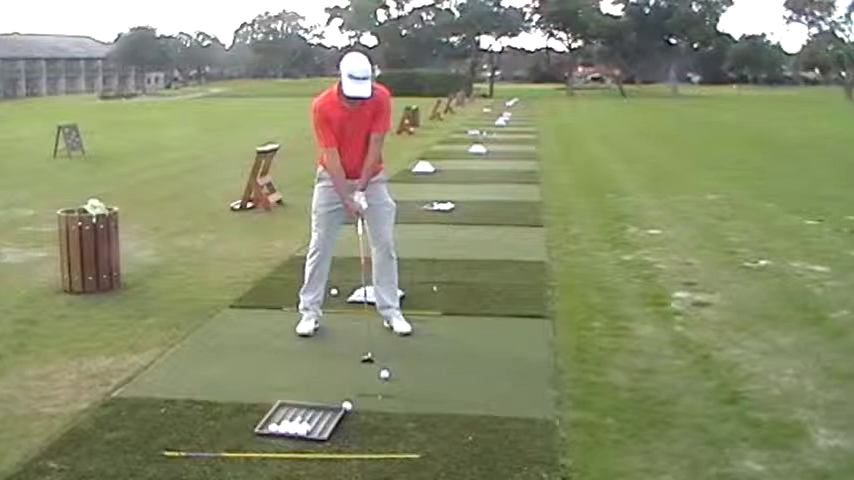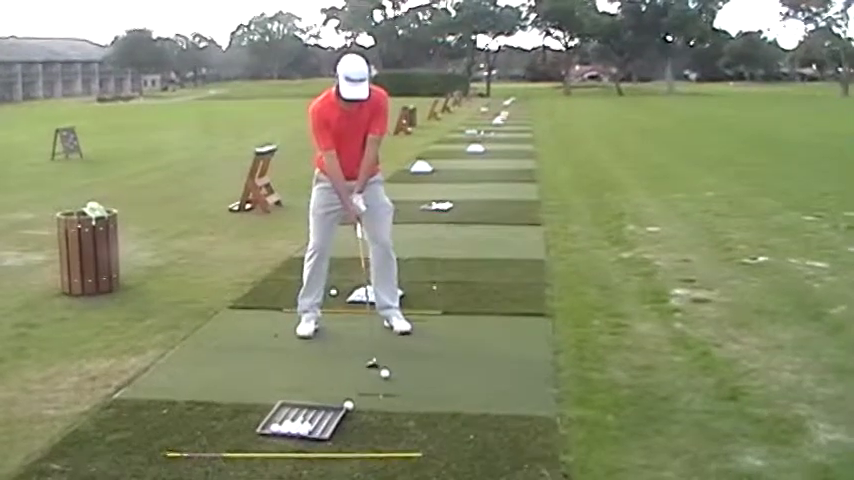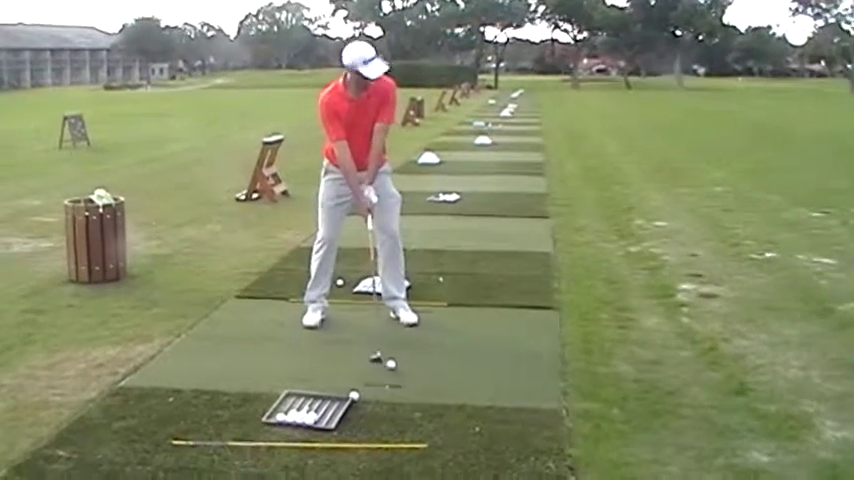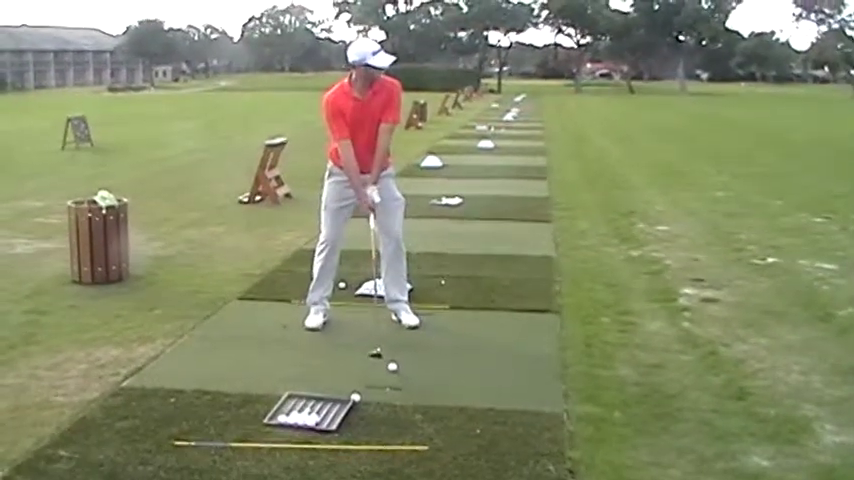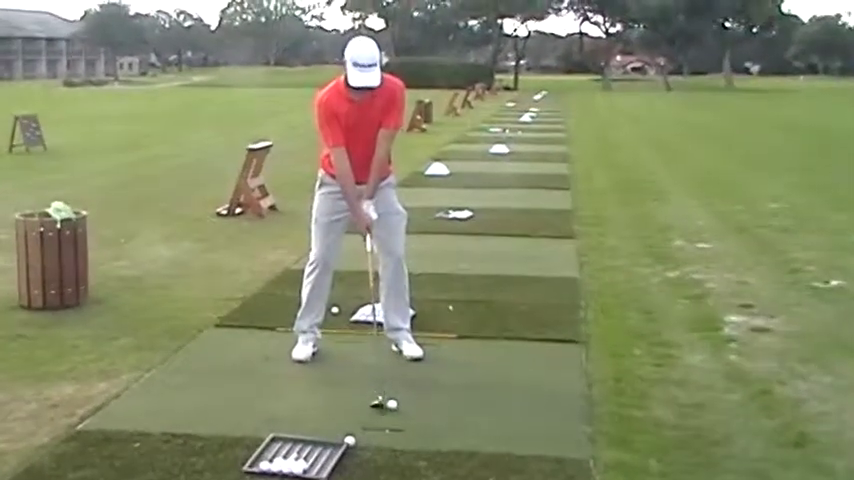
dt=1s
person 1, frame 1
left shoulder: (381, 98)
right shoulder: (321, 106)
left elbow: (375, 146)
right elbow: (331, 155)
left wrist: (362, 190)
right wrist: (346, 199)
left hip: (372, 179)
right hip: (332, 180)
left knee: (384, 244)
right knee: (320, 246)
left ankle: (390, 311)
right ankle: (310, 312)
person 1, frame 2
left shoulder: (379, 99)
right shoulder: (319, 108)
left elbow: (371, 148)
right elbow: (330, 158)
left wrist: (358, 192)
right wrist: (346, 203)
left hip: (368, 180)
right hip: (329, 182)
left knee: (382, 244)
right knee: (318, 247)
left ankle: (390, 310)
right ankle: (309, 313)
person 1, frame 3
left shoulder: (386, 88)
right shoulder: (329, 99)
left elbow: (379, 137)
right elbow: (341, 149)
left wrist: (369, 183)
right wrist: (358, 194)
left hip: (376, 171)
right hip: (338, 172)
left knee: (390, 235)
right knee: (327, 237)
left ankle: (397, 301)
right ankle: (315, 303)
person 1, frame 4
left shoulder: (391, 89)
right shoulder: (334, 99)
left elbow: (384, 138)
right elbow: (345, 149)
left wrist: (372, 183)
right wrist: (360, 192)
left hip: (380, 173)
right hip: (342, 174)
left knee: (393, 238)
right knee: (329, 239)
left ankle: (399, 304)
right ankle: (318, 306)
person 1, frame 5
left shoulder: (394, 90)
right shoulder: (327, 100)
left elbow: (383, 147)
right elbow: (339, 157)
left wrist: (369, 198)
right wrist: (356, 209)
left hip: (379, 183)
right hip: (335, 184)
left knee: (394, 256)
right knee: (320, 259)
left ankle: (400, 333)
right ankle: (307, 334)
